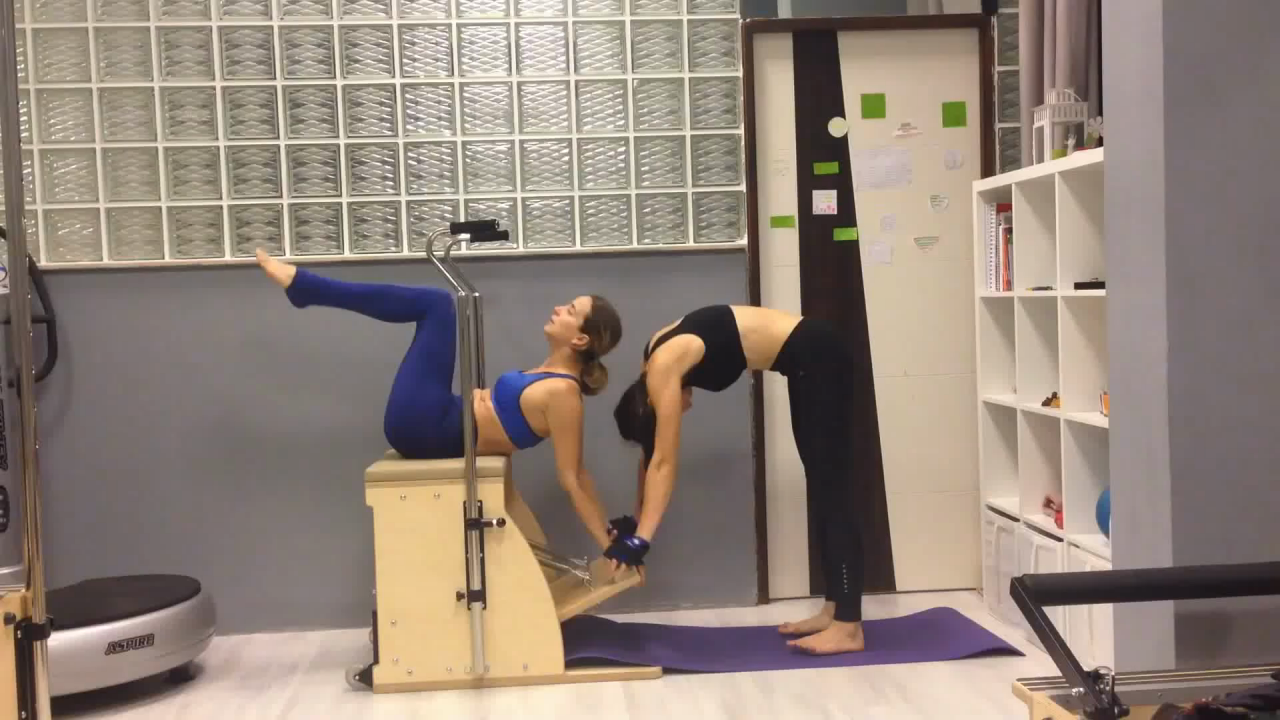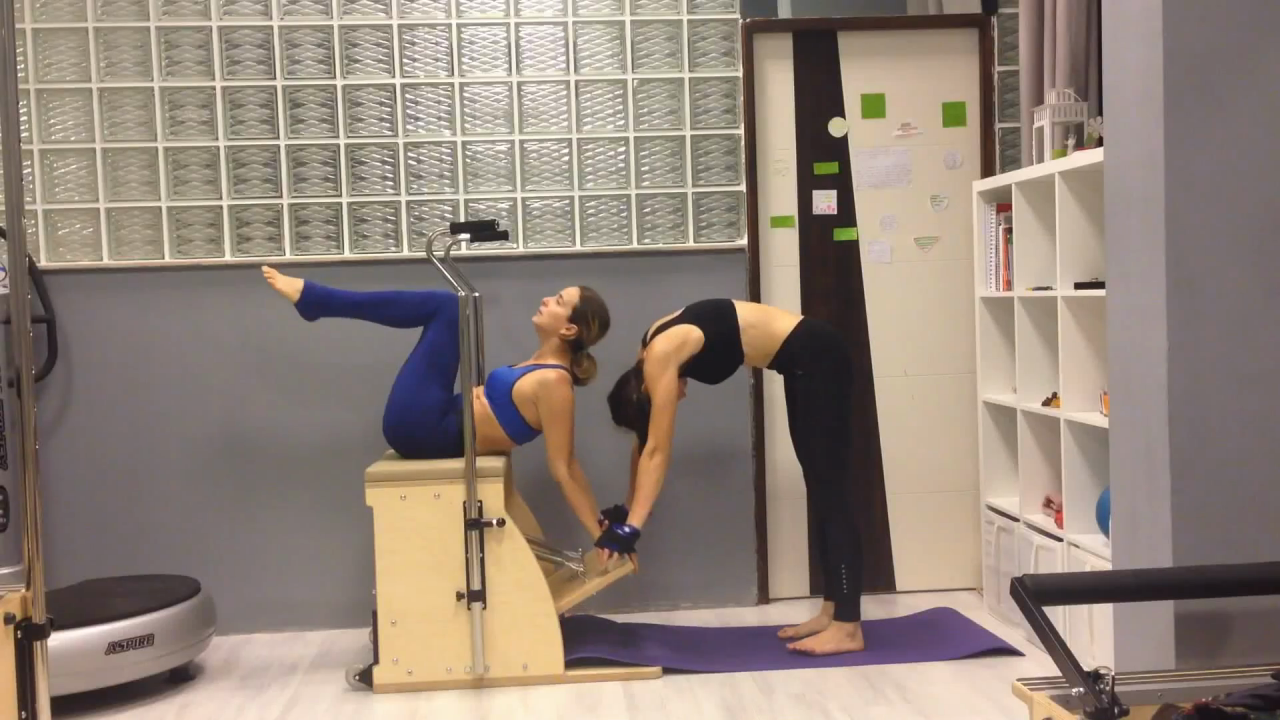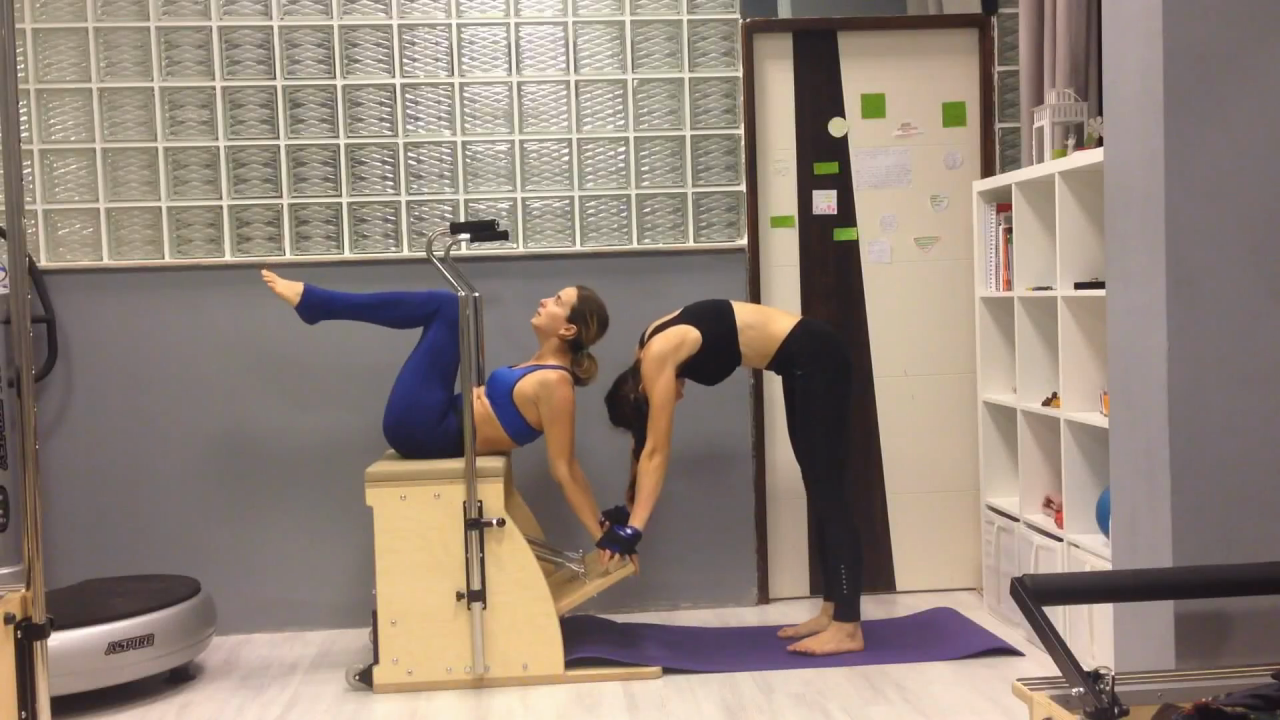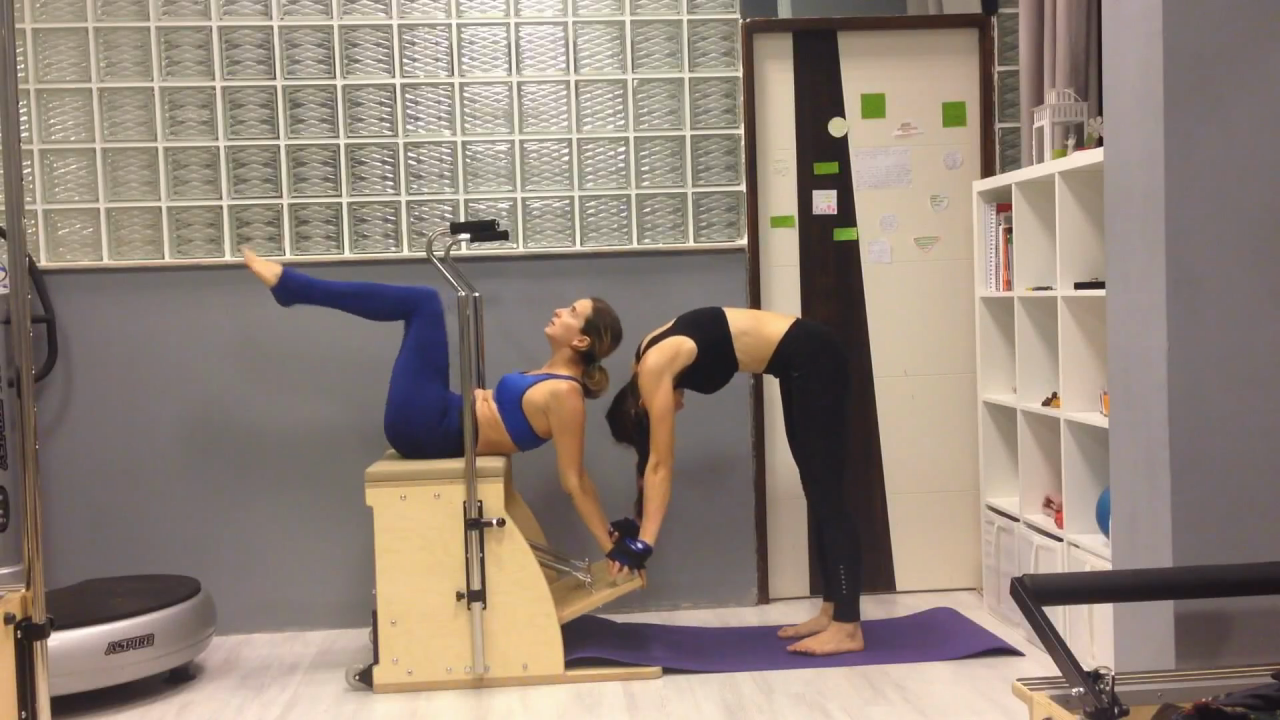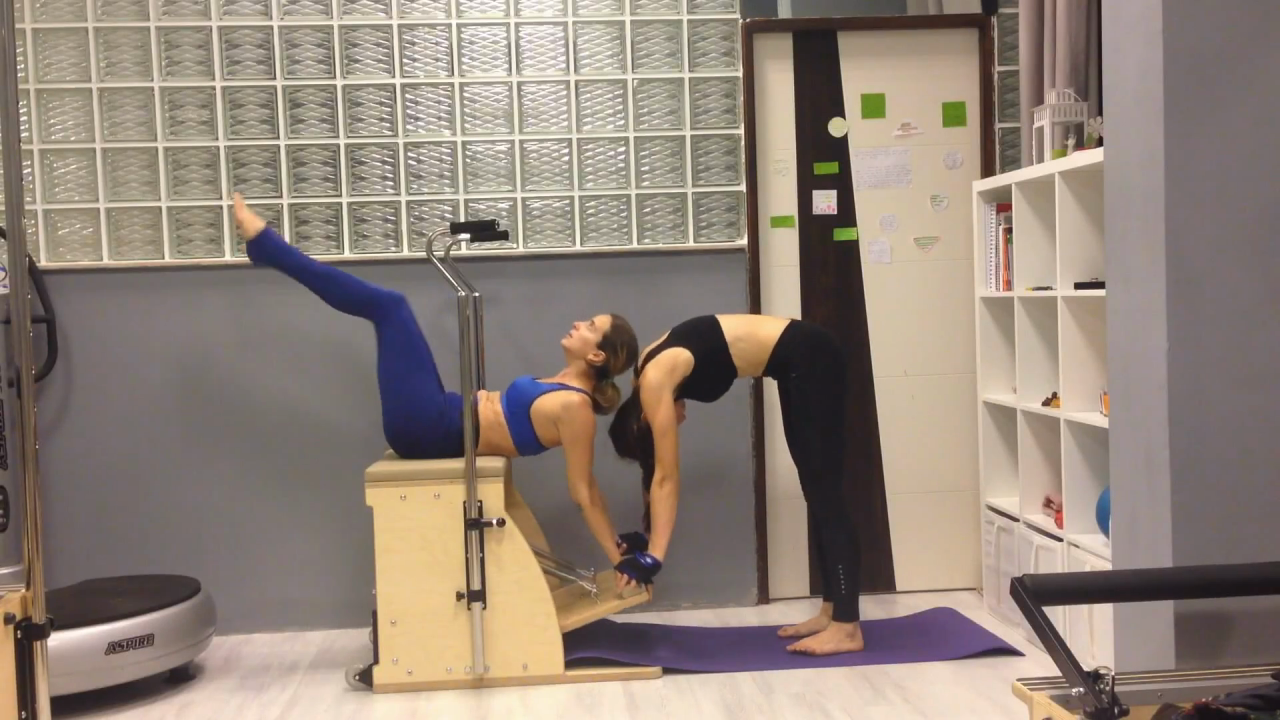
dt=0.2s
person 1, frame 1
left shoulder: (562, 394)
right shoulder: (552, 374)
left elbow: (574, 478)
left wrist: (608, 544)
left hip: (424, 430)
right hip: (436, 425)
left knee: (436, 304)
right knee: (435, 304)
left ankle: (301, 284)
right ankle: (303, 285)
person 1, frame 2
left shoulder: (553, 383)
right shoulder: (543, 366)
left elbow: (564, 469)
left wrist: (601, 536)
left hip: (421, 431)
right hip: (432, 428)
left knee: (446, 307)
right knee: (444, 306)
left ankle: (312, 297)
right ankle: (313, 296)
person 1, frame 3
left shoulder: (555, 384)
right shoulder: (544, 367)
left elbow: (565, 470)
left wrist: (602, 536)
left hip: (422, 431)
right hip: (433, 428)
left knee: (444, 307)
right knee: (443, 307)
left ankle: (310, 299)
right ankle: (310, 299)
person 1, frame 4
left shoulder: (565, 395)
right shoulder: (555, 377)
left elbow: (574, 481)
left wrist: (611, 548)
left hip: (427, 433)
right hip: (437, 426)
left knee: (424, 303)
right knee: (422, 303)
left ankle: (289, 282)
right ankle: (288, 280)
person 1, frame 5
left shoulder: (574, 407)
right shoulder: (565, 389)
left elbow: (584, 493)
left wrist: (618, 560)
left hip: (428, 431)
right hip: (438, 421)
left knee: (391, 307)
right knee: (388, 306)
left ankle: (266, 242)
right ankle: (267, 244)
person 2, frame 1
left shoulder: (664, 366)
right shoulder: (658, 358)
left elbow: (664, 463)
right elbow: (651, 454)
left wrist: (639, 539)
right wrist: (635, 524)
left hip: (820, 358)
right hip: (808, 361)
left knee: (831, 495)
right knee: (826, 493)
left ankle: (848, 628)
right ankle: (834, 612)
person 2, frame 2
left shoulder: (662, 354)
right shoulder: (654, 348)
left elbow: (656, 451)
right elbow: (645, 442)
left wrist: (629, 526)
right wrist: (627, 512)
left hip: (818, 358)
right hip: (805, 361)
left knee: (829, 494)
right knee: (821, 493)
left ankle: (848, 629)
right ankle: (832, 613)
person 2, frame 3
left shoulder: (659, 355)
right shoulder: (652, 348)
left elbow: (656, 452)
right elbow: (647, 443)
left wrist: (632, 529)
right wrist: (628, 510)
left hip: (817, 358)
right hip: (804, 361)
left knee: (827, 493)
right knee: (820, 493)
left ankle: (848, 629)
right ankle: (832, 613)
person 2, frame 4
left shoulder: (654, 369)
right shoulder: (651, 358)
left elbow: (660, 465)
right elbow: (652, 460)
left wrist: (643, 543)
right wrist: (636, 522)
left hip: (814, 358)
right hip: (801, 361)
left knee: (825, 493)
right knee: (818, 492)
left ankle: (847, 629)
right ankle: (833, 612)
person 2, frame 5
left shoulder: (654, 382)
right shoulder: (649, 373)
left elbow: (666, 478)
right elbow: (657, 472)
left wrist: (652, 557)
right wrist: (645, 534)
left hip: (811, 359)
right hip: (799, 361)
left knee: (823, 493)
right knee: (816, 492)
left ankle: (847, 629)
right ankle: (832, 613)
